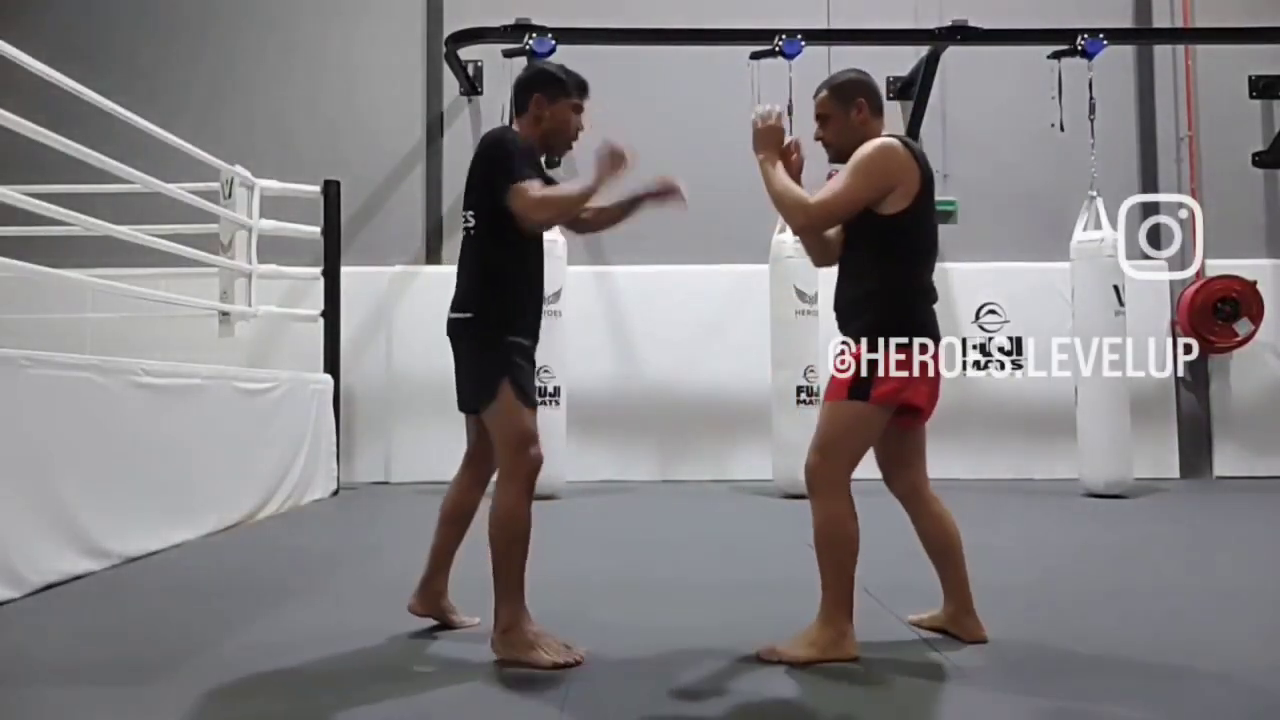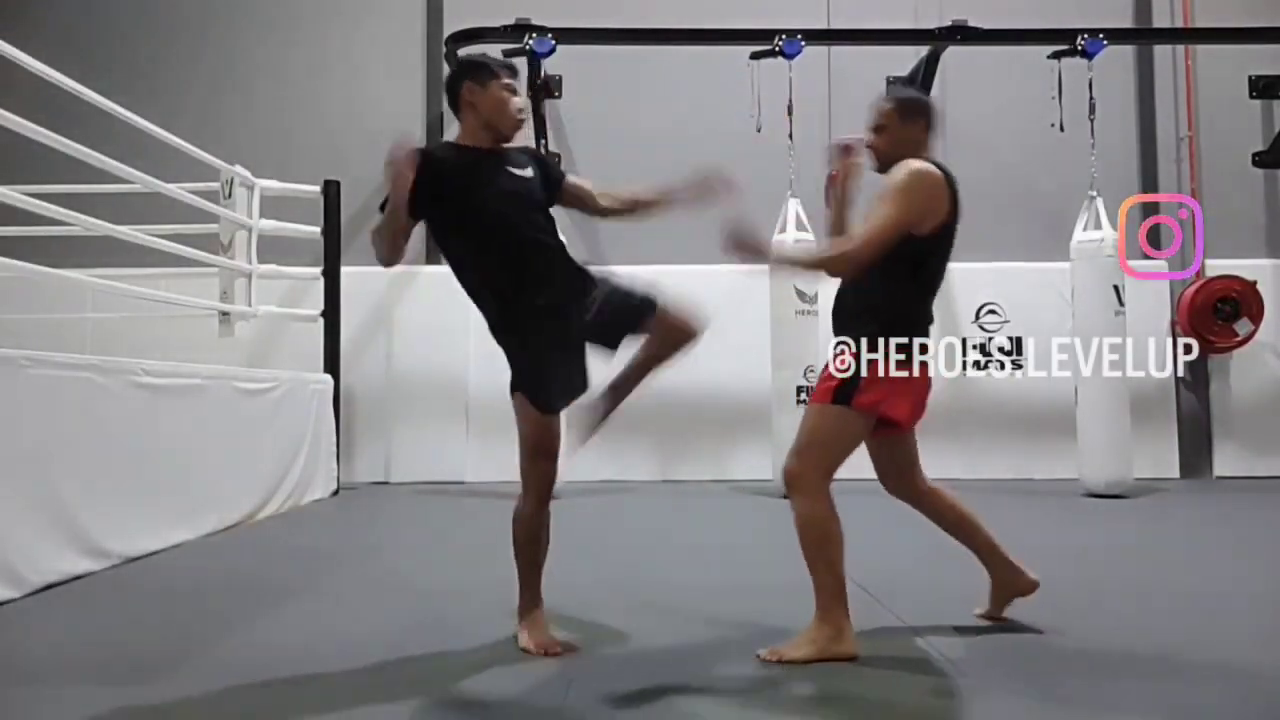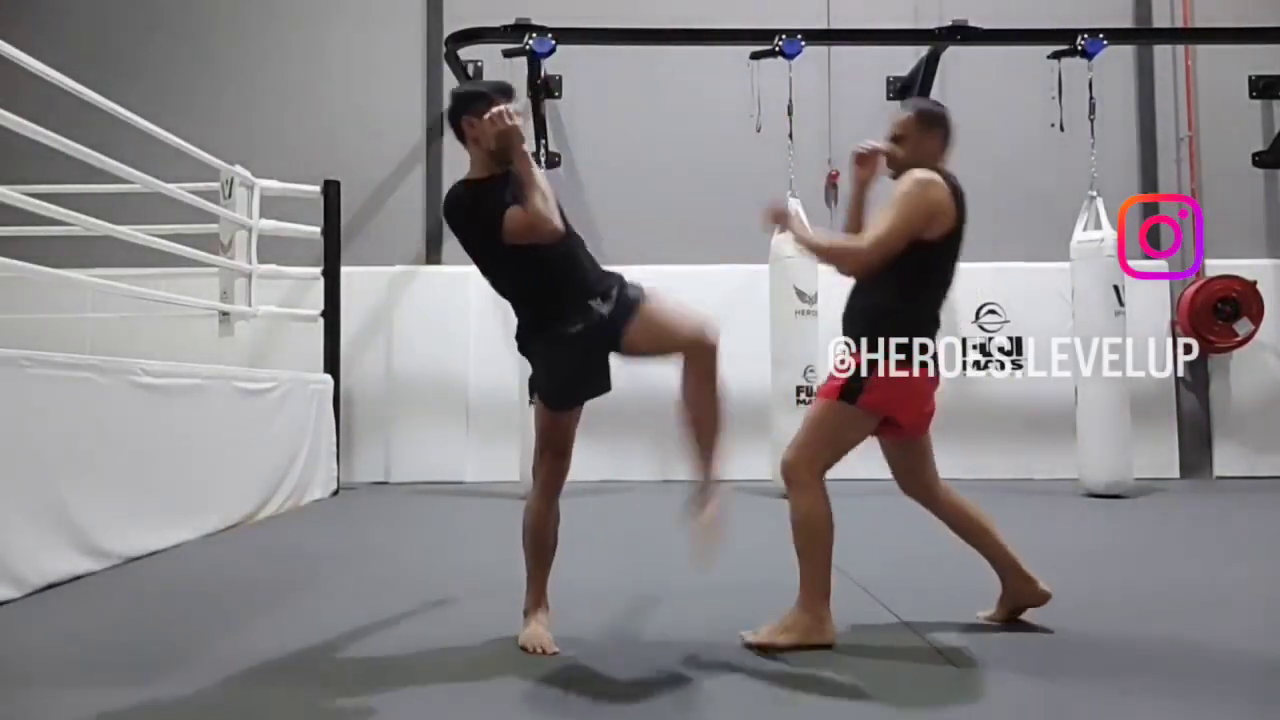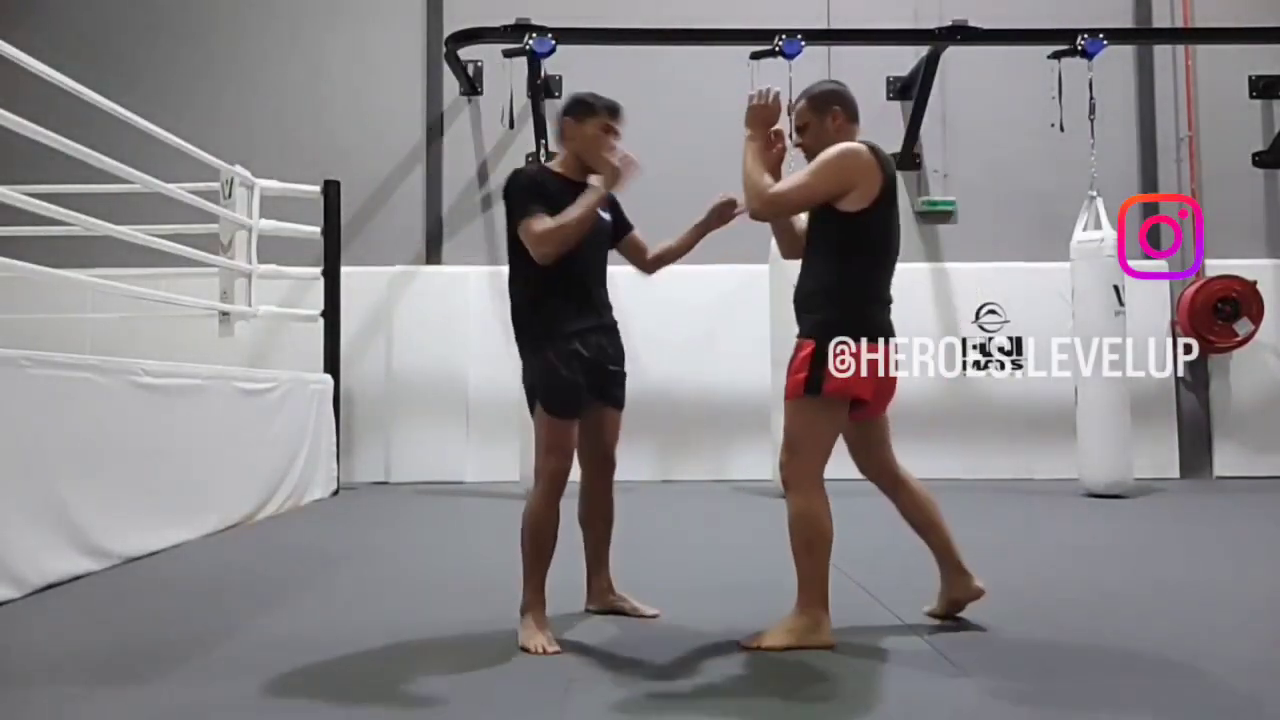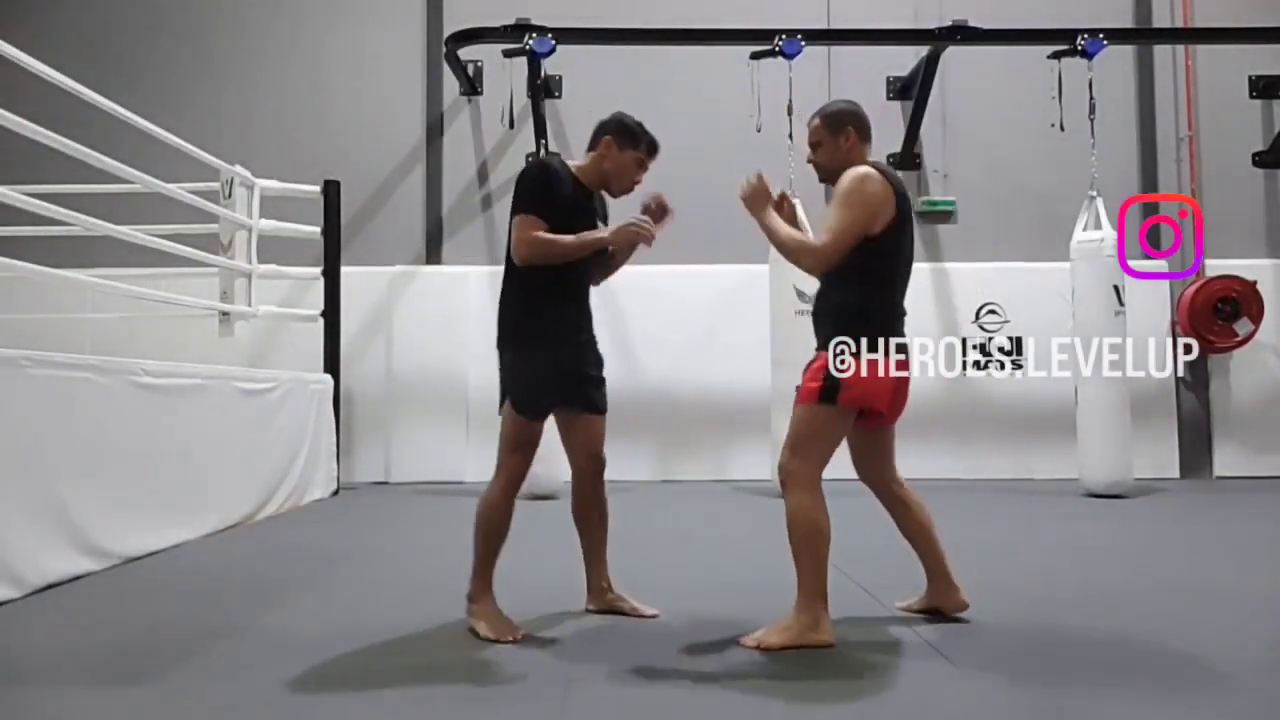
dt=0.4s
person 1, frame 1
left shoulder: (522, 158)
right shoulder: (502, 147)
left elbow: (580, 222)
right elbow: (537, 213)
left wrist: (644, 197)
right wrist: (601, 175)
left hip: (499, 329)
right hip: (490, 330)
left knee: (481, 462)
right knee: (521, 463)
left ankle: (431, 592)
right ankle: (512, 628)
person 1, frame 2
left shoulder: (527, 160)
right shoulder: (432, 168)
left elbow: (605, 204)
right elbow: (388, 255)
left wrist: (678, 195)
right wrist: (398, 193)
left hip: (580, 294)
right hip: (531, 333)
left knee: (681, 328)
right knee: (539, 477)
left ankle: (611, 398)
right ankle: (530, 610)
person 1, frame 3
left shoulder: (512, 174)
right shoulder: (465, 202)
right elbow: (546, 228)
right wrist: (522, 157)
left hip: (606, 297)
right hip: (557, 334)
left knee: (698, 339)
right knee: (549, 477)
left ankle: (707, 482)
right ankle: (536, 608)
person 1, frame 4
left shoulder: (602, 199)
right shoulder: (526, 183)
left elbow: (646, 261)
right elbow: (544, 247)
left wrist: (707, 224)
right wrist: (600, 187)
left hip: (602, 339)
right hip: (550, 345)
left knee: (601, 470)
right knee: (553, 475)
left ankle: (600, 587)
right ankle: (532, 611)
person 1, frame 5
left shoulder: (597, 203)
right shoulder: (544, 175)
right elbow: (525, 251)
left wrist: (634, 235)
right wrist: (605, 238)
left hip: (578, 345)
right hip: (529, 345)
left knee: (591, 467)
right knee: (512, 472)
left ankle: (599, 588)
right ankle: (480, 597)
person 2, frame 1
left shoulder: (885, 154)
right shoulder: (875, 173)
left elbow: (806, 218)
right elbow: (824, 252)
left wrist: (768, 160)
right wrist: (793, 175)
left hip: (887, 346)
right hip: (902, 346)
left knee: (825, 475)
right knee: (909, 484)
left ankle: (835, 630)
right ankle: (961, 612)
person 2, frame 2
left shoulder: (919, 178)
right shoulder: (909, 187)
left elbow: (853, 255)
right elbow: (848, 262)
left wrist: (771, 253)
right wrist: (839, 196)
left hip: (876, 354)
right hip: (892, 355)
left knee: (803, 475)
right knee: (905, 480)
left ankle: (833, 628)
right ankle: (1007, 574)
person 2, frame 3
left shoulder: (922, 184)
right shoulder: (925, 192)
left elbow: (860, 257)
right elbow: (865, 262)
left wrist: (795, 226)
right wrist: (861, 188)
left hip: (885, 357)
right hip: (902, 363)
left knee: (801, 468)
right knee: (923, 484)
left ankle: (811, 616)
right ankle: (1019, 582)
person 2, frame 4
left shoulder: (850, 157)
right shoulder: (851, 177)
left elbow: (761, 204)
right elbow: (794, 243)
left wrist: (754, 139)
right wrist: (773, 165)
left hip: (836, 339)
right hip: (862, 339)
left knee: (799, 472)
right knee: (881, 466)
left ankle: (811, 619)
right ankle: (956, 576)
person 2, frame 5
left shoulder: (862, 181)
right shoulder: (881, 189)
left elbow: (818, 259)
right elbow: (836, 270)
left wrist: (765, 217)
right wrist: (790, 220)
left hip: (855, 351)
right hip: (878, 351)
left knee: (797, 471)
right knee: (880, 475)
left ankle: (811, 616)
right ankle: (943, 588)
